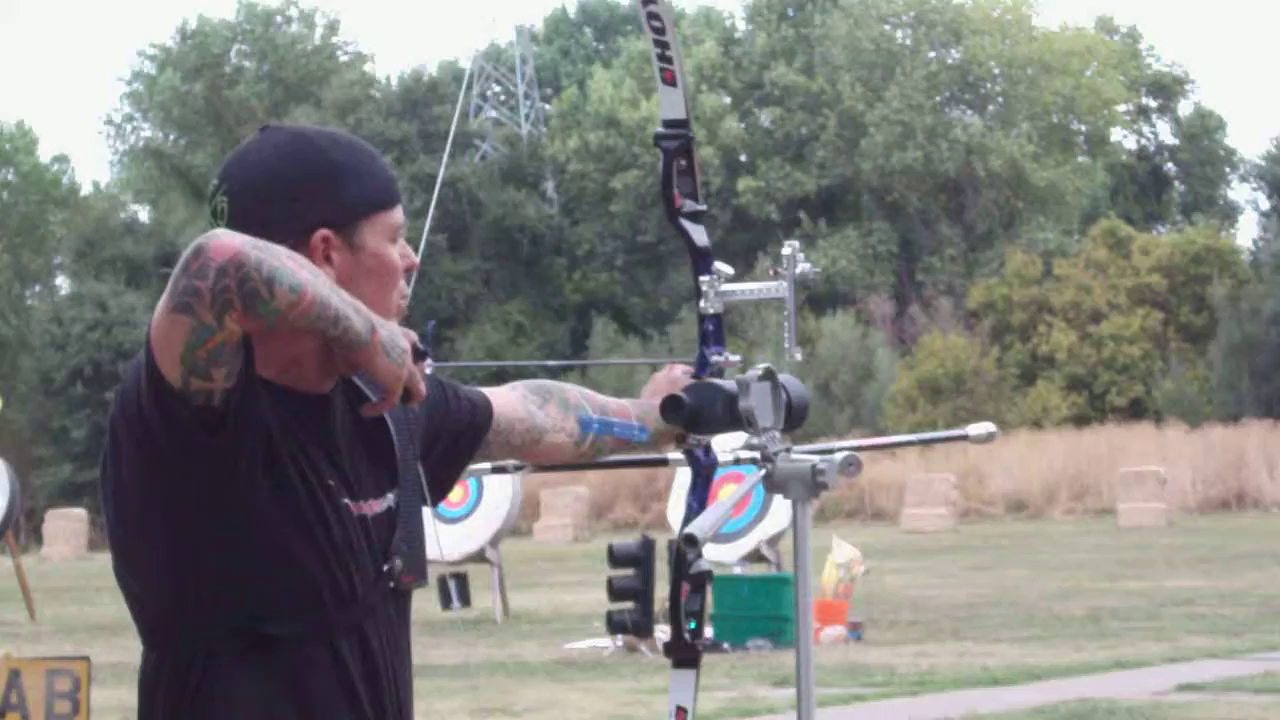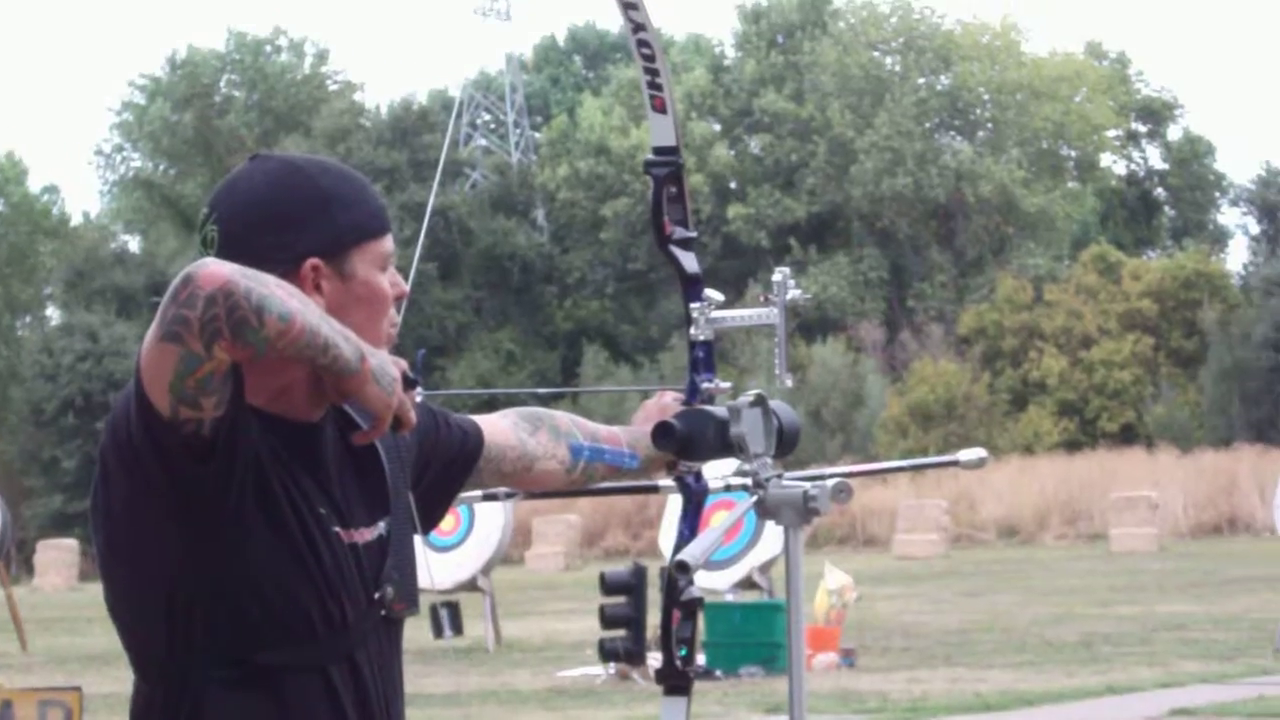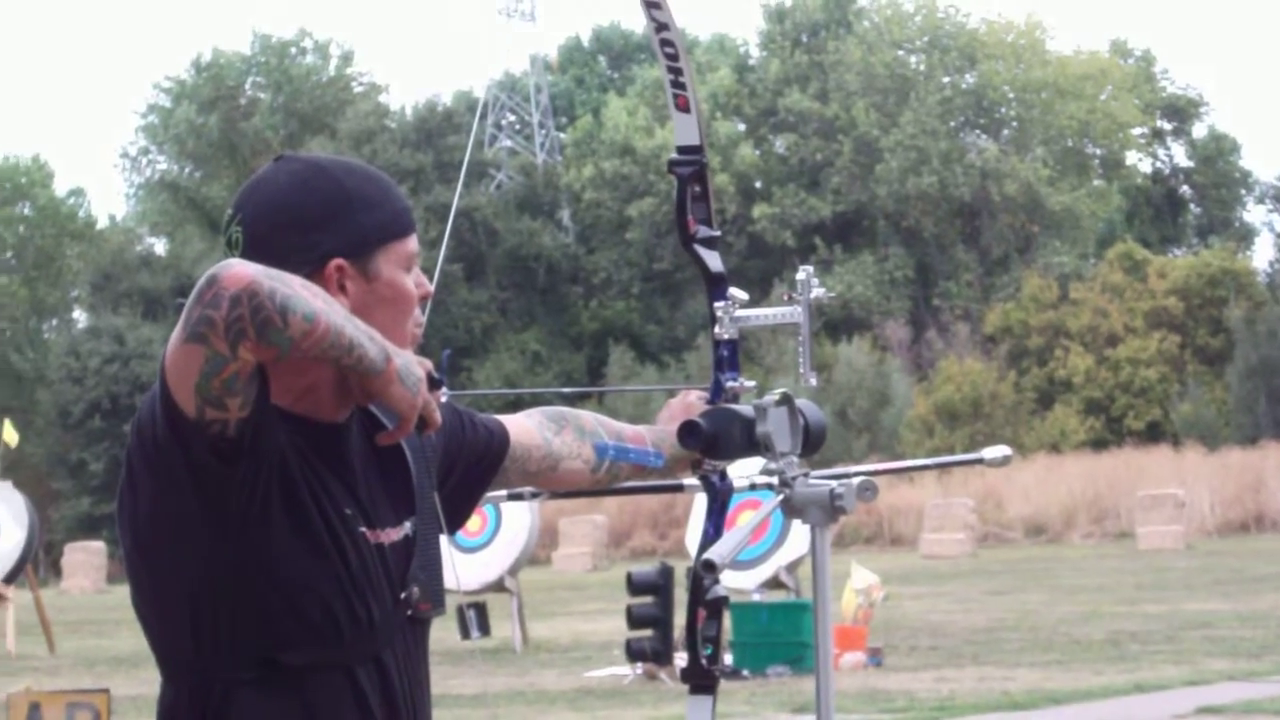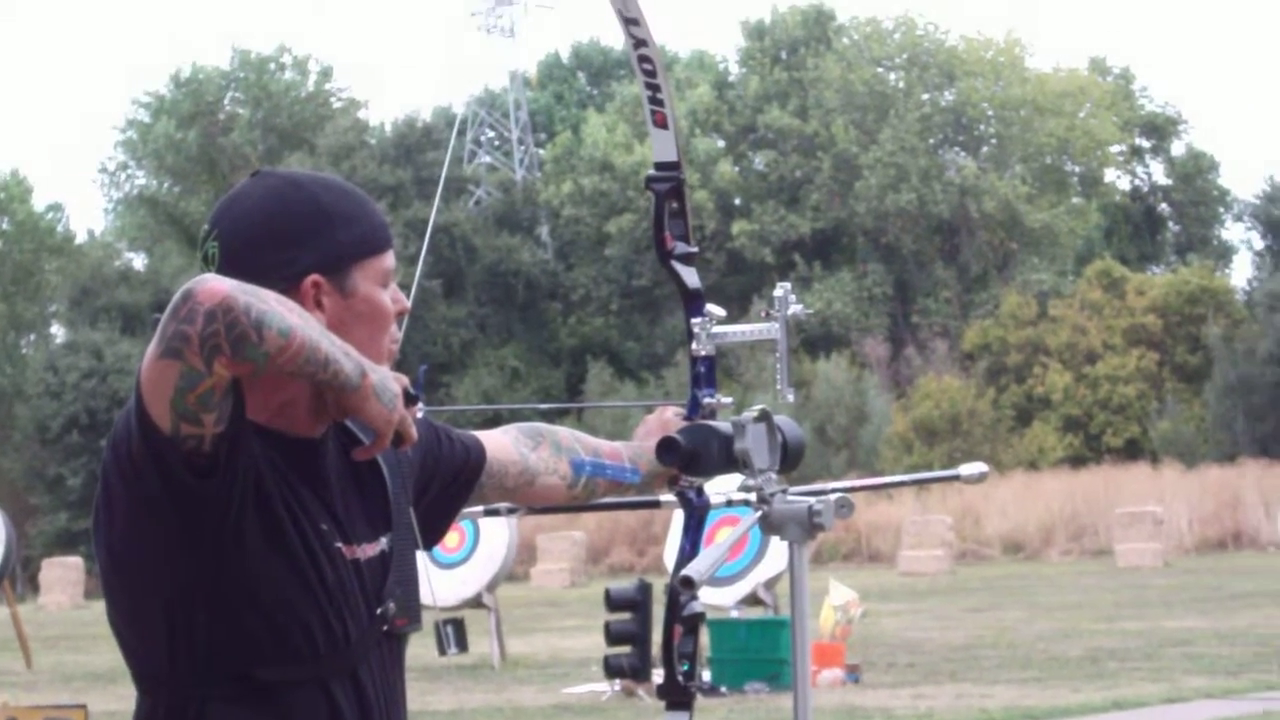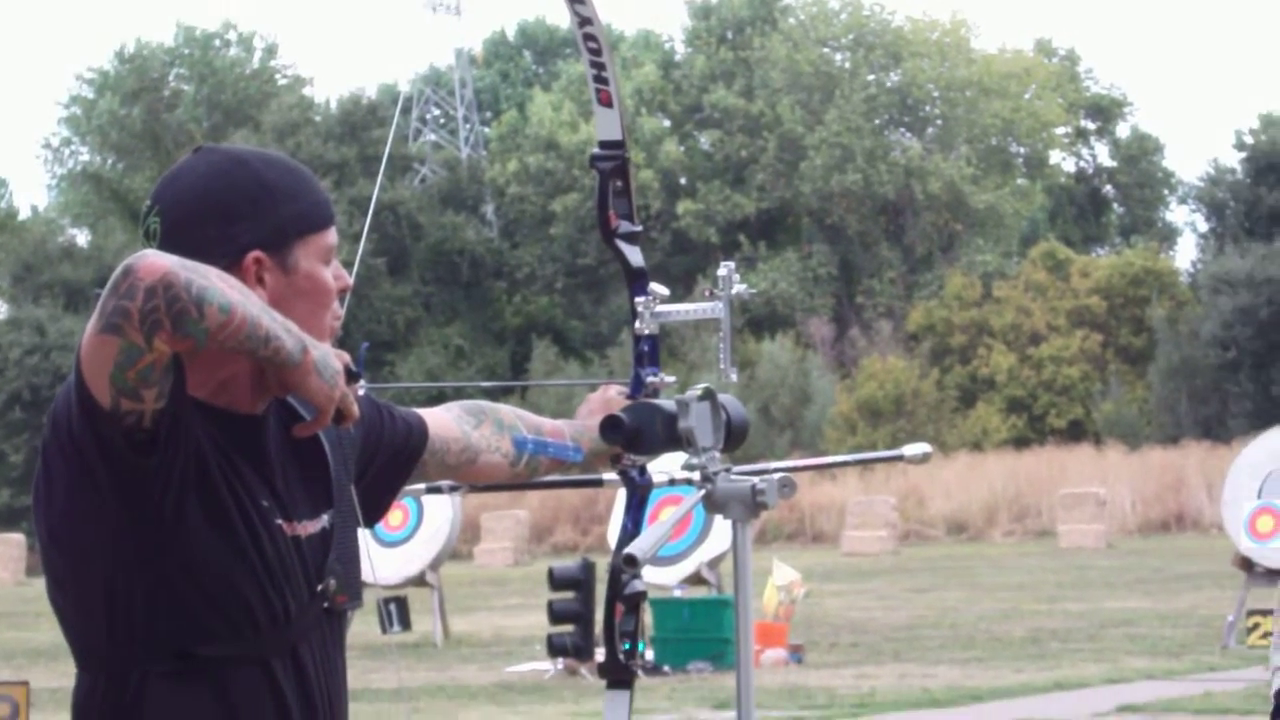
dt=0.5s
person 1, frame 1
left shoulder: (386, 404)
right shoulder: (200, 407)
left elbow: (530, 415)
right elbow: (221, 264)
left wrist: (646, 416)
right wrist: (364, 333)
person 1, frame 2
left shoulder: (376, 431)
right shoulder: (185, 437)
left elbow: (521, 443)
right elbow: (208, 292)
left wrist: (638, 443)
right wrist: (353, 362)
person 1, frame 3
left shoulder: (401, 433)
right shoulder: (212, 436)
left elbow: (547, 441)
right elbow: (234, 290)
left wrist: (662, 441)
right wrist: (379, 362)
person 1, frame 4
left shoulder: (377, 448)
right shoulder: (184, 453)
left elbow: (523, 458)
right elbow: (208, 307)
left wrist: (640, 458)
right wrist: (354, 379)
person 1, frame 5
left shoulder: (322, 426)
right shoulder: (121, 427)
left elbow: (467, 438)
right elbow: (149, 280)
left wrist: (582, 437)
right wrist: (294, 352)
